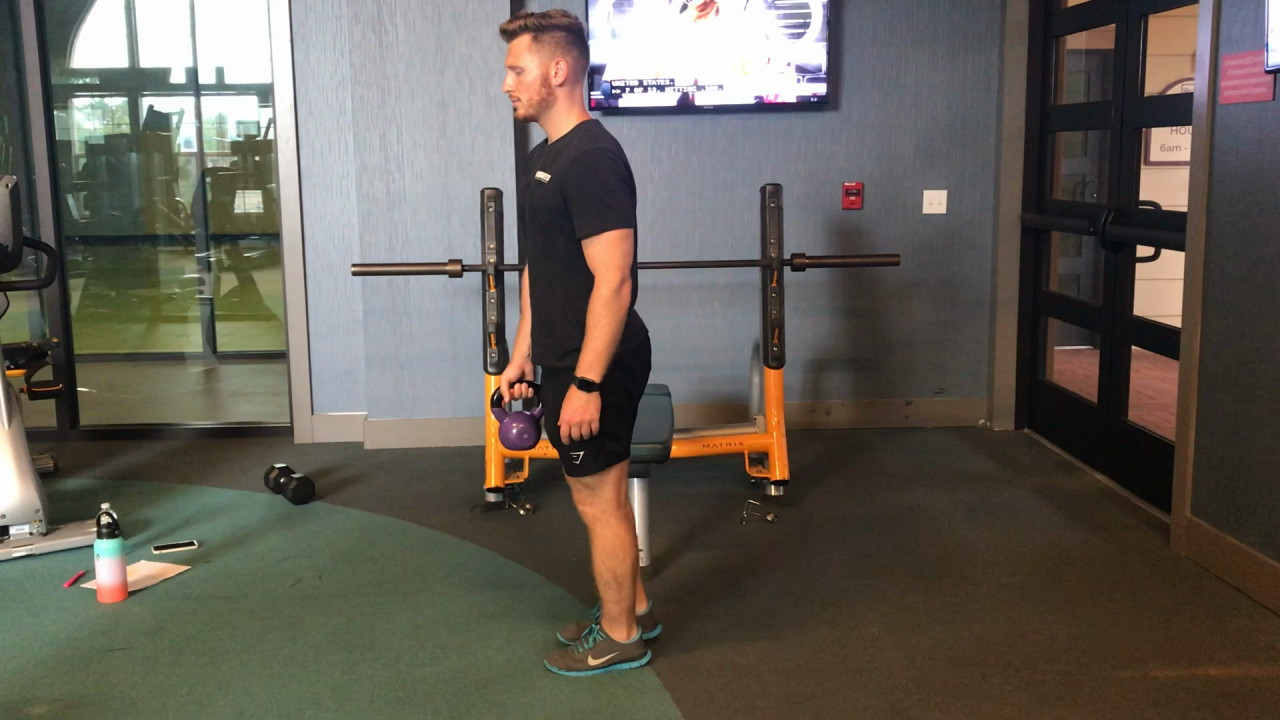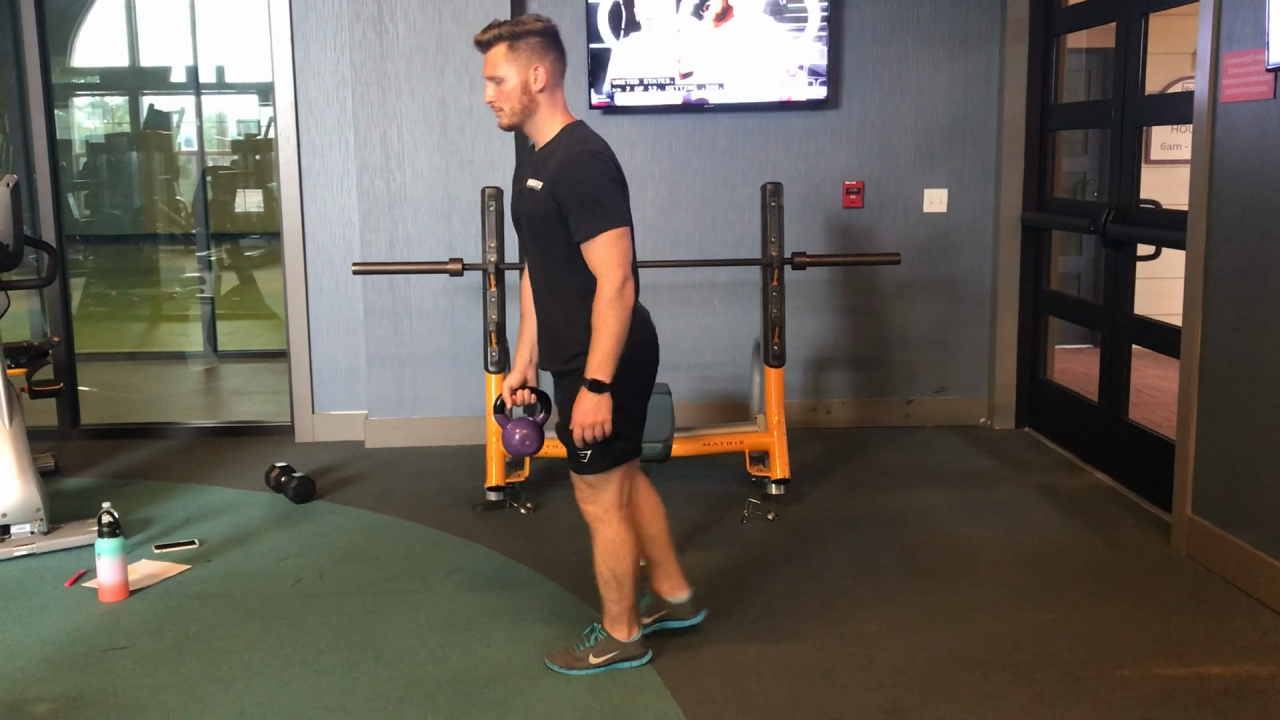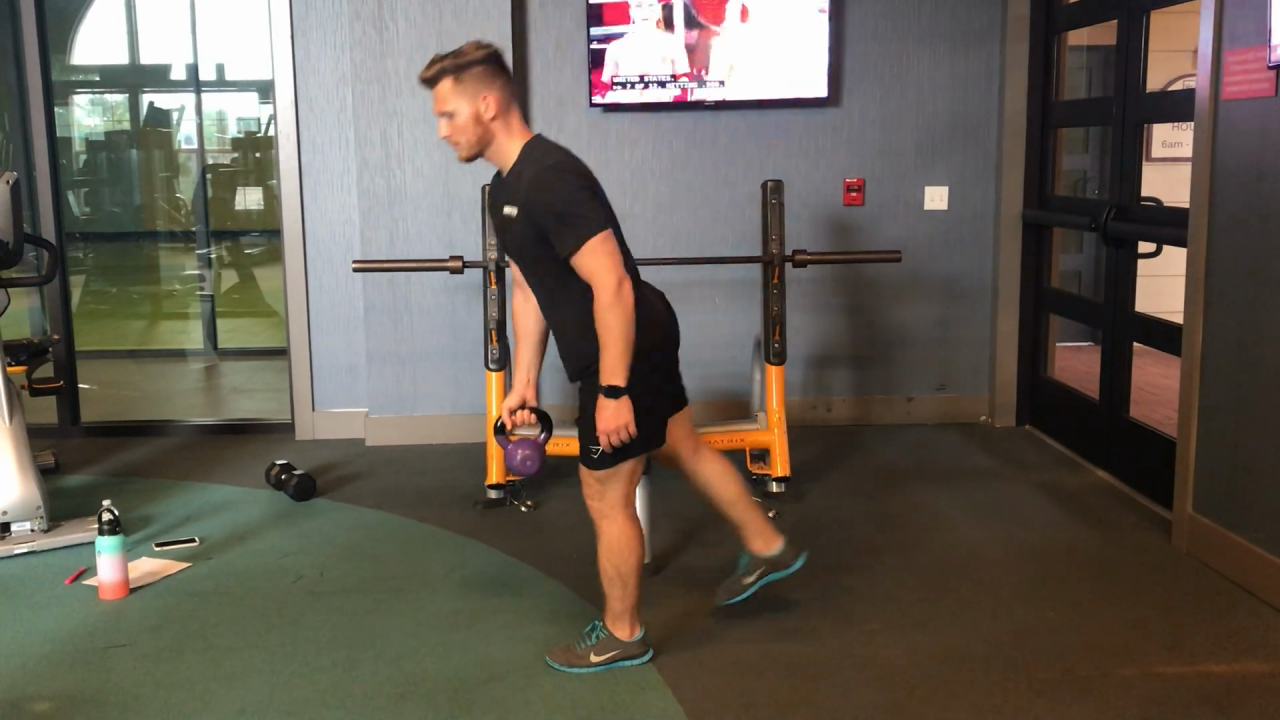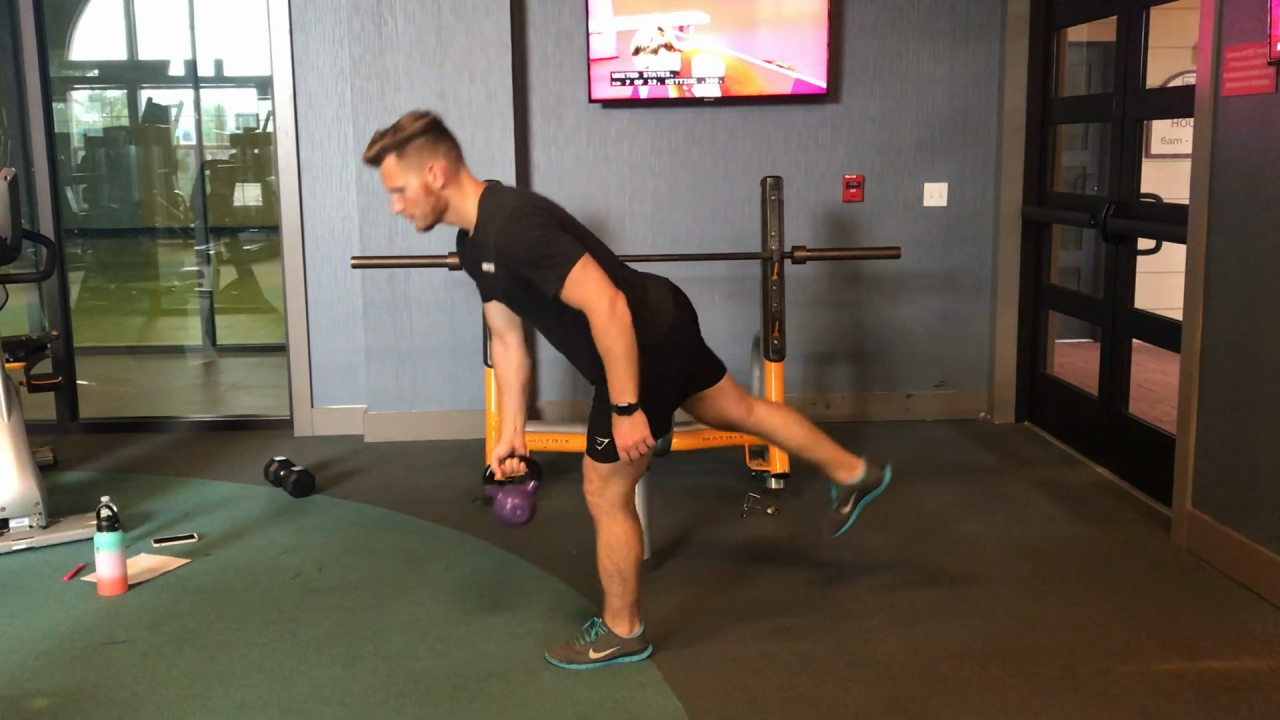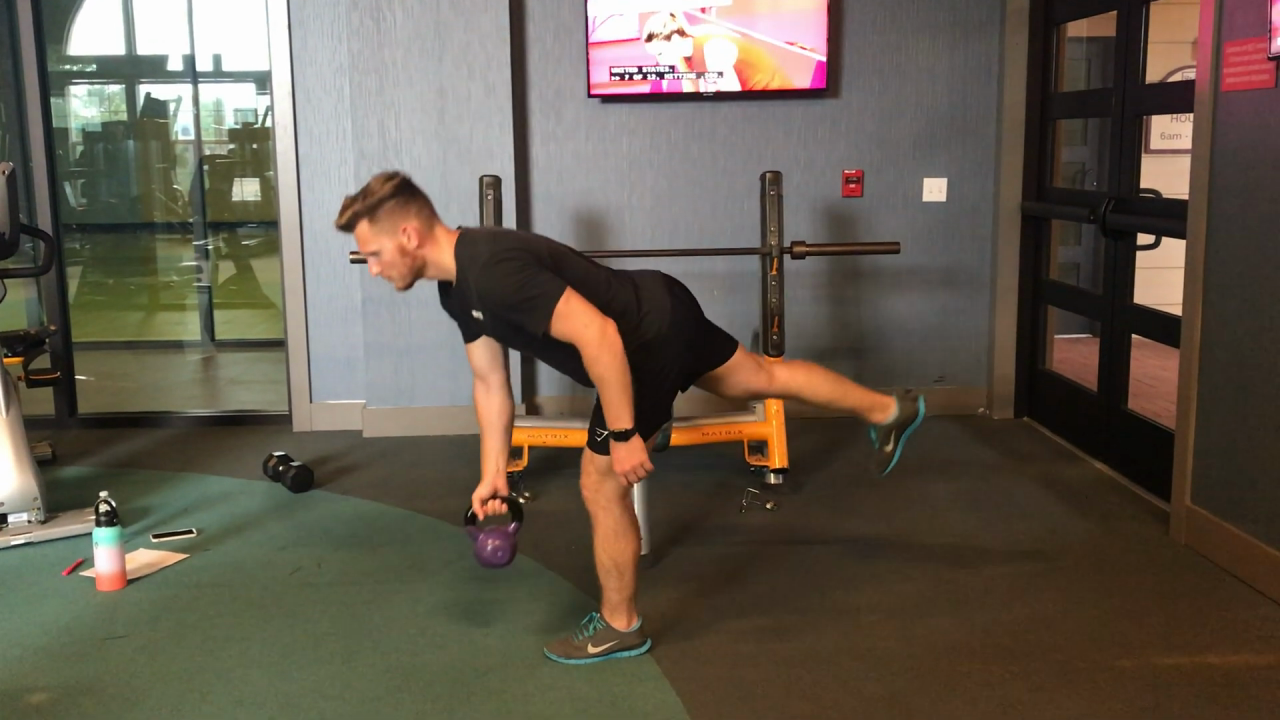
dt=0.3s
person 1, frame 1
left shoulder: (593, 160)
right shoulder: (545, 157)
left elbow: (614, 284)
left wrist: (586, 383)
right wrist: (523, 352)
left hip: (594, 364)
right hip: (567, 358)
left knee: (598, 500)
right knee: (604, 491)
left ankle: (620, 639)
right ankle: (630, 607)
person 1, frame 2
left shoulder: (583, 161)
right shoulder: (535, 161)
left elbow: (616, 284)
left wrist: (596, 385)
right wrist: (525, 359)
left hip: (604, 363)
right hip: (578, 358)
left knee: (601, 499)
right knee: (622, 482)
left ankle: (620, 638)
right ankle: (672, 594)
person 1, frame 3
left shoulder: (547, 179)
right shoulder: (503, 187)
left elbow: (614, 286)
right elbow: (528, 291)
left wrist: (612, 393)
right wrist: (523, 385)
left hip: (626, 348)
right hip: (638, 340)
left knee: (606, 494)
right knee: (683, 448)
left ankle: (620, 637)
right ankle: (767, 547)
person 1, frame 4
left shoulder: (513, 226)
right shoulder: (474, 240)
left elbow: (608, 307)
right elbow: (507, 339)
left wrist: (625, 410)
right wrist: (511, 432)
left hip: (646, 339)
right hip: (659, 326)
left knee: (605, 491)
right knee: (737, 408)
left ankle: (621, 633)
right ankle: (850, 473)
person 1, frame 5
left shoulder: (493, 272)
right shoulder: (458, 288)
left elbow: (599, 336)
right elbow: (490, 382)
left wrist: (623, 436)
right wrist: (493, 475)
left hip: (651, 336)
right hip: (660, 313)
left knee: (601, 485)
right knee: (760, 378)
left ankle: (619, 626)
right ankle: (886, 410)
